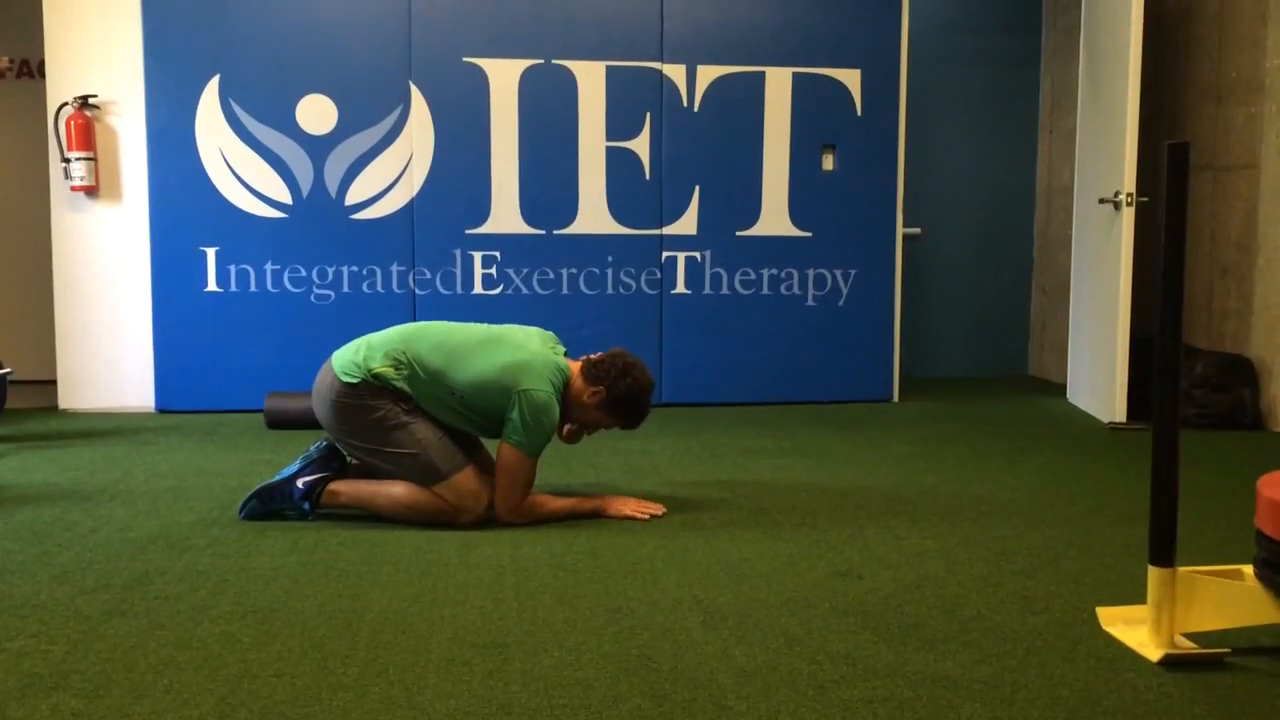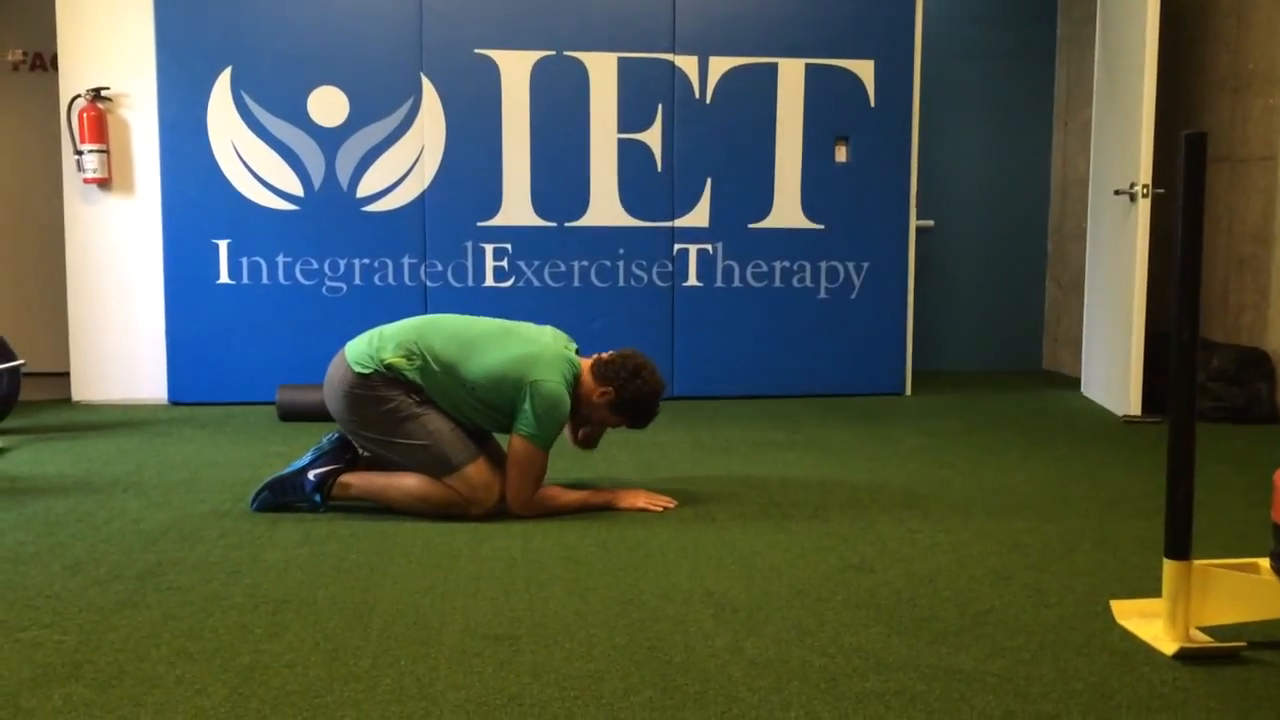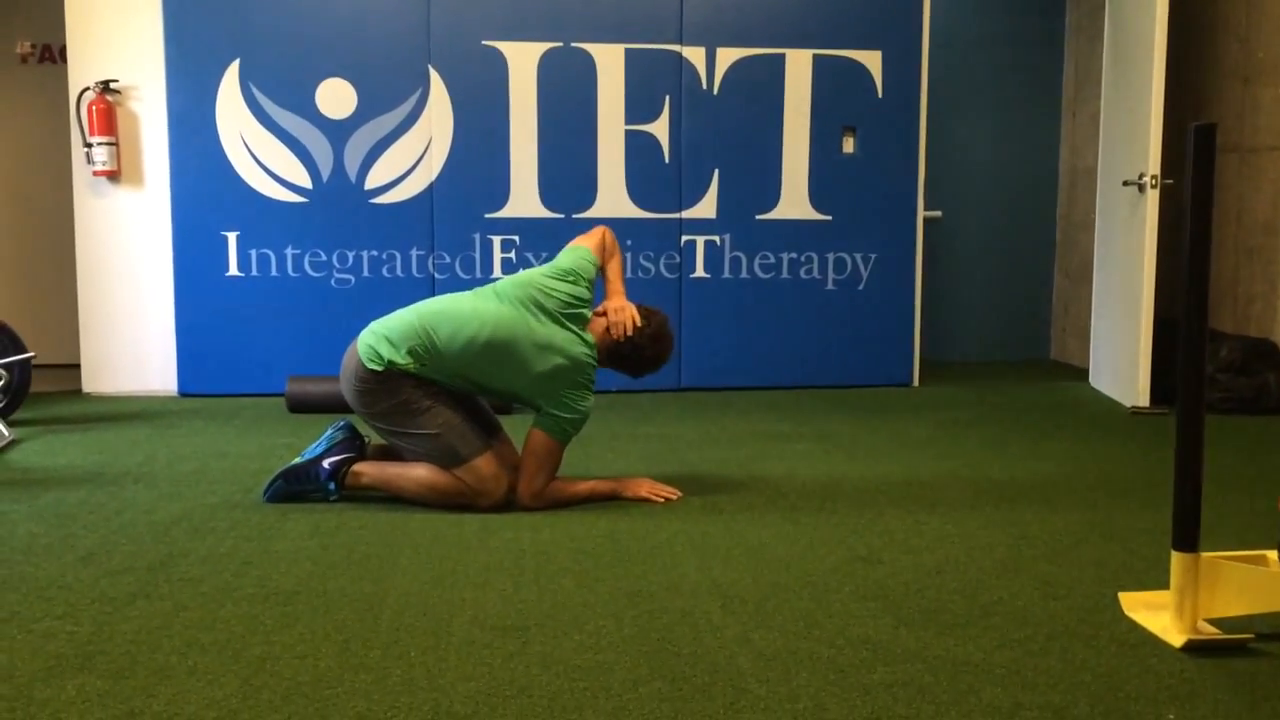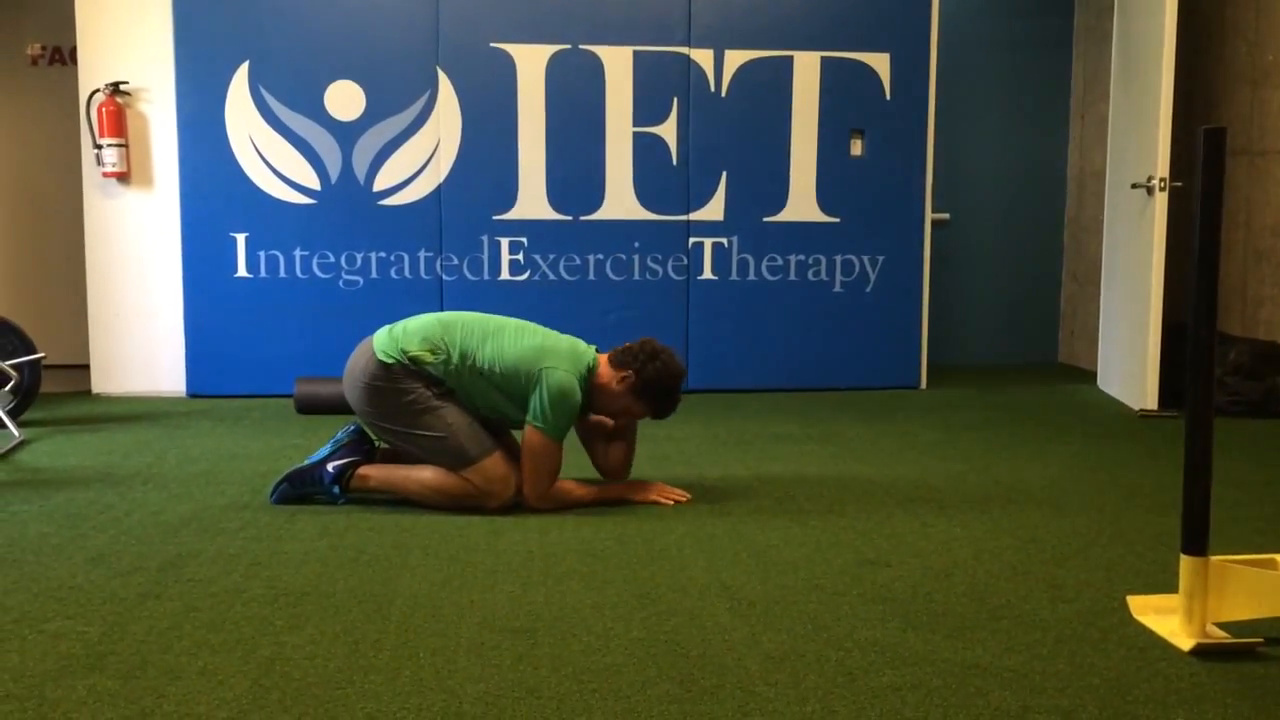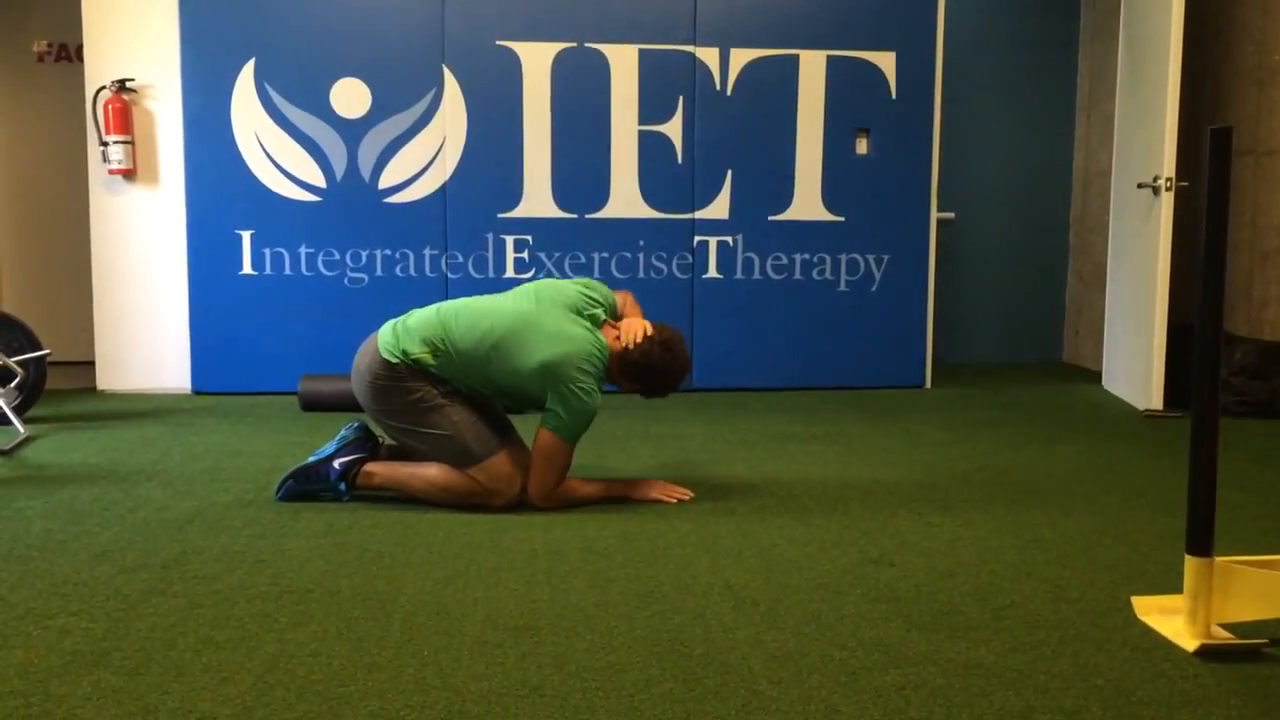
dt=1s
person 1, frame 1
left shoulder: (550, 347)
right shoulder: (537, 395)
left elbow: (567, 435)
right elbow: (510, 508)
left wrist: (572, 425)
right wrist: (601, 505)
left hip: (365, 373)
right hip: (355, 389)
left knee: (484, 479)
right knee: (469, 503)
left ankle: (343, 463)
right ankle: (316, 490)
person 1, frame 2
left shoulder: (561, 347)
right shoulder: (548, 389)
left elbow: (584, 442)
right elbow: (521, 501)
left wrist: (597, 418)
right wrist: (612, 497)
left hip: (375, 366)
right hip: (366, 382)
left knee: (496, 472)
right knee: (481, 495)
left ankle: (353, 457)
right ankle: (329, 483)
person 1, frame 3
left shoulder: (569, 288)
right shoulder: (572, 388)
left elbow: (602, 234)
right elbow: (531, 492)
left wrist: (616, 294)
right wrist: (620, 487)
left hip: (386, 346)
right hip: (381, 373)
left knee: (504, 466)
right knee: (492, 488)
left ankle: (361, 450)
right ankle: (343, 472)
person 1, frame 4
left shoulder: (581, 362)
right shoulder: (562, 381)
left elbow: (612, 468)
right elbow: (538, 493)
left wrist: (626, 417)
right wrist: (629, 492)
left hip: (397, 360)
right hip: (386, 372)
left knee: (511, 467)
right knee: (498, 487)
left ankle: (369, 451)
right ankle: (348, 474)
person 1, frame 5
left shoulder: (588, 297)
right shoulder: (578, 384)
left elbow: (625, 300)
right elbow: (542, 492)
left wrist: (635, 320)
right wrist: (629, 488)
left hip: (403, 347)
right hip: (392, 371)
left knee: (516, 464)
right knee: (504, 486)
left ankle: (375, 448)
right ankle: (354, 471)
